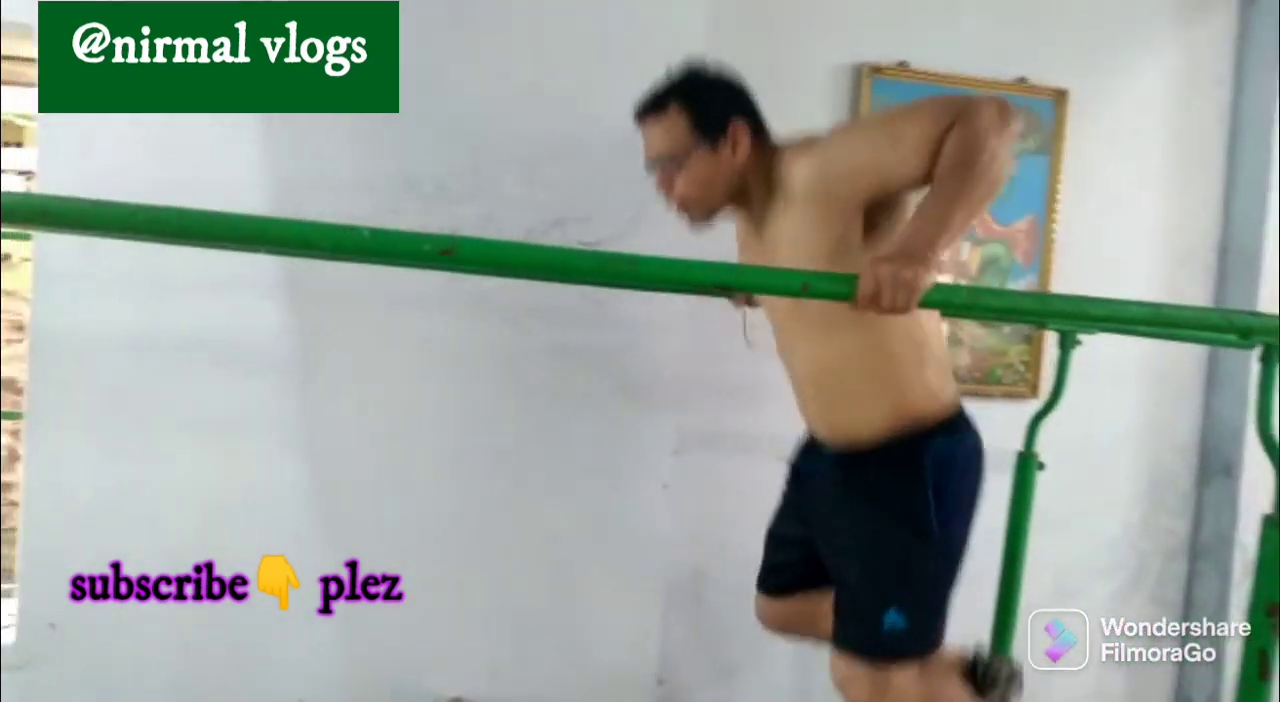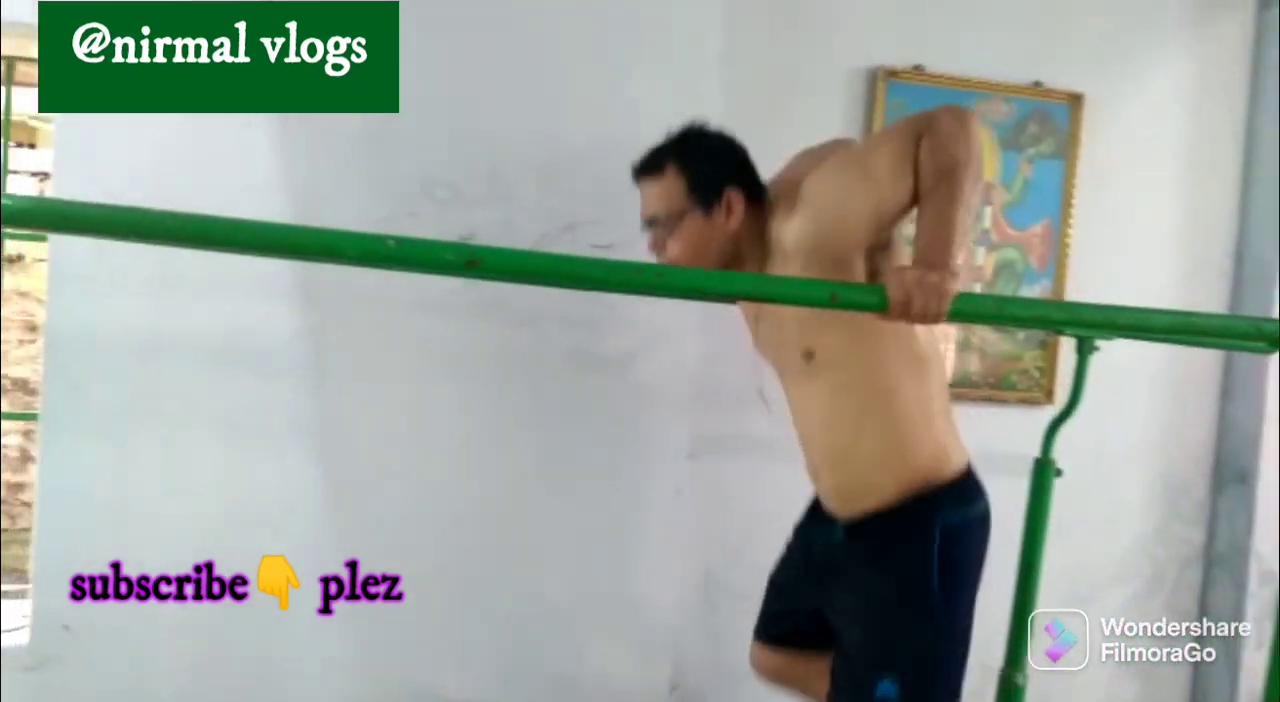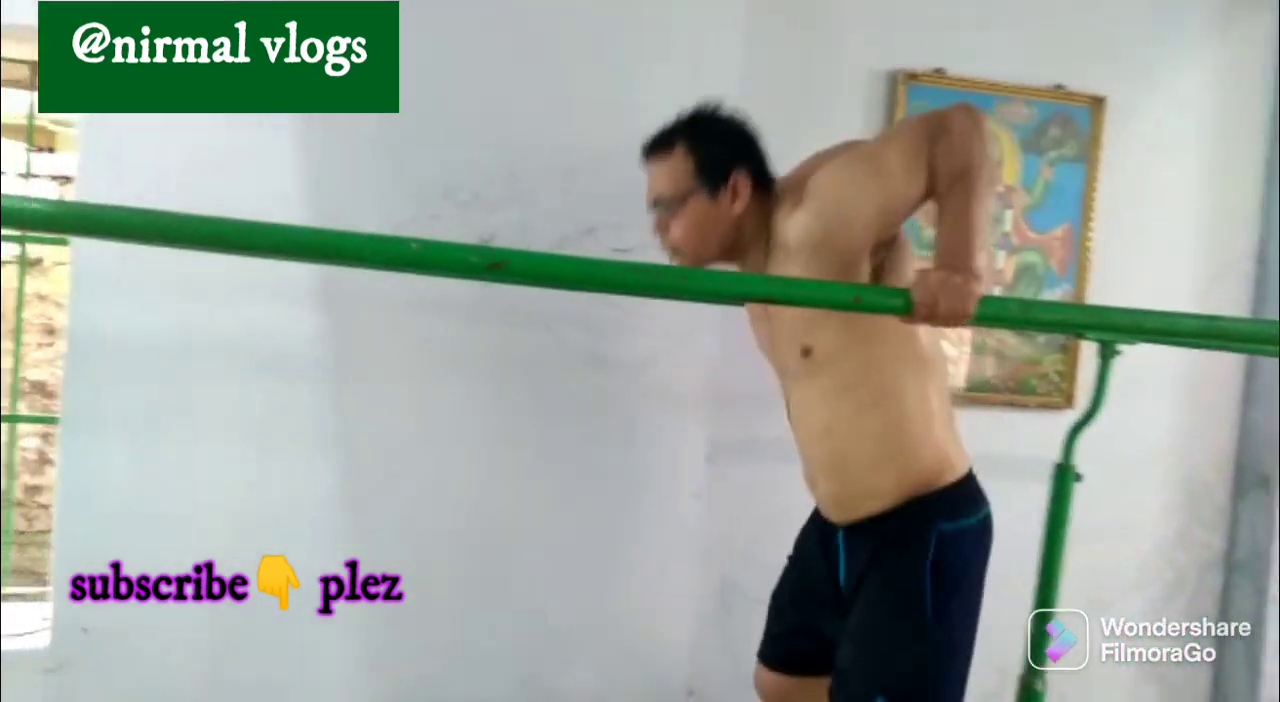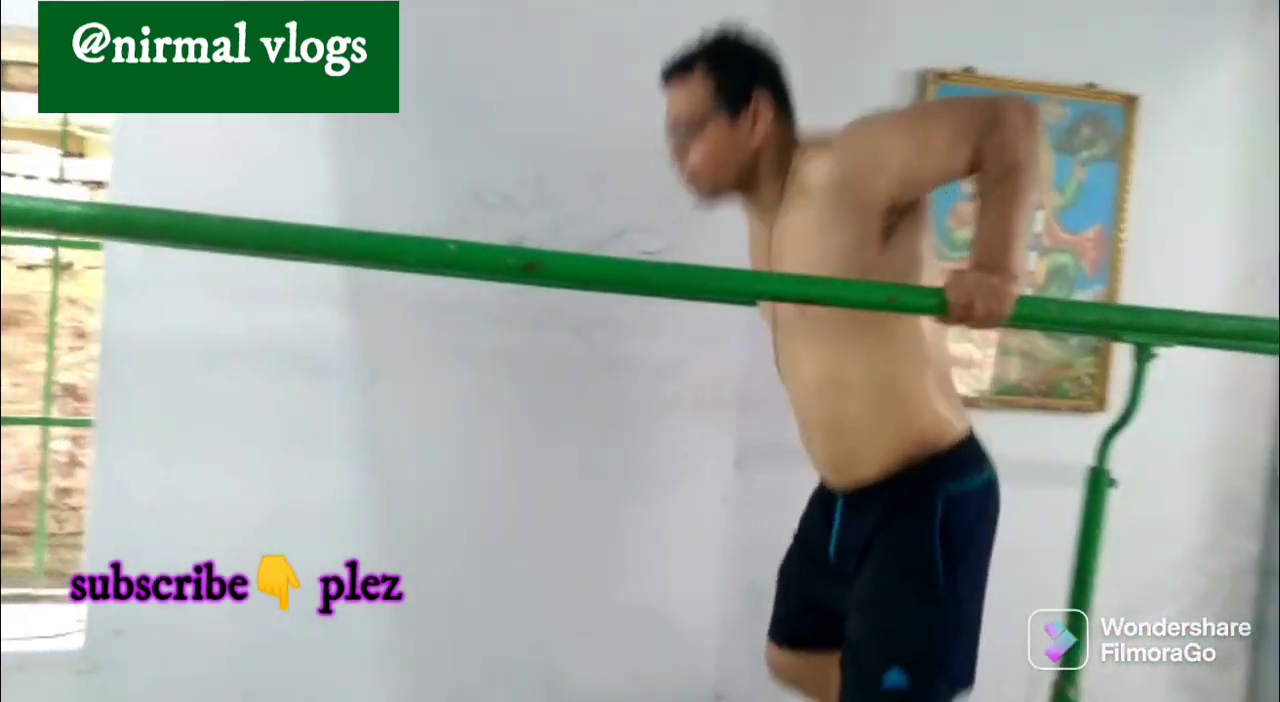
dt=0.1s
person 1, frame 1
left shoulder: (821, 174)
right shoulder: (759, 201)
left elbow: (986, 120)
left wrist: (921, 249)
left hip: (917, 461)
right hip: (836, 459)
right knee: (783, 608)
person 1, frame 2
left shoulder: (814, 228)
right shoulder: (753, 251)
left elbow: (948, 128)
right elbow: (819, 160)
left wrist: (936, 264)
left hip: (924, 526)
right hip: (840, 521)
person 1, frame 3
left shoulder: (818, 223)
right shoulder: (756, 249)
left elbow: (958, 128)
left wrist: (960, 266)
left hip: (921, 533)
right hip: (840, 530)
person 1, frame 4
left shoulder: (839, 171)
right shoulder: (767, 204)
left elbow: (1009, 120)
left wrist: (996, 265)
left hip: (930, 500)
right hip: (843, 502)
